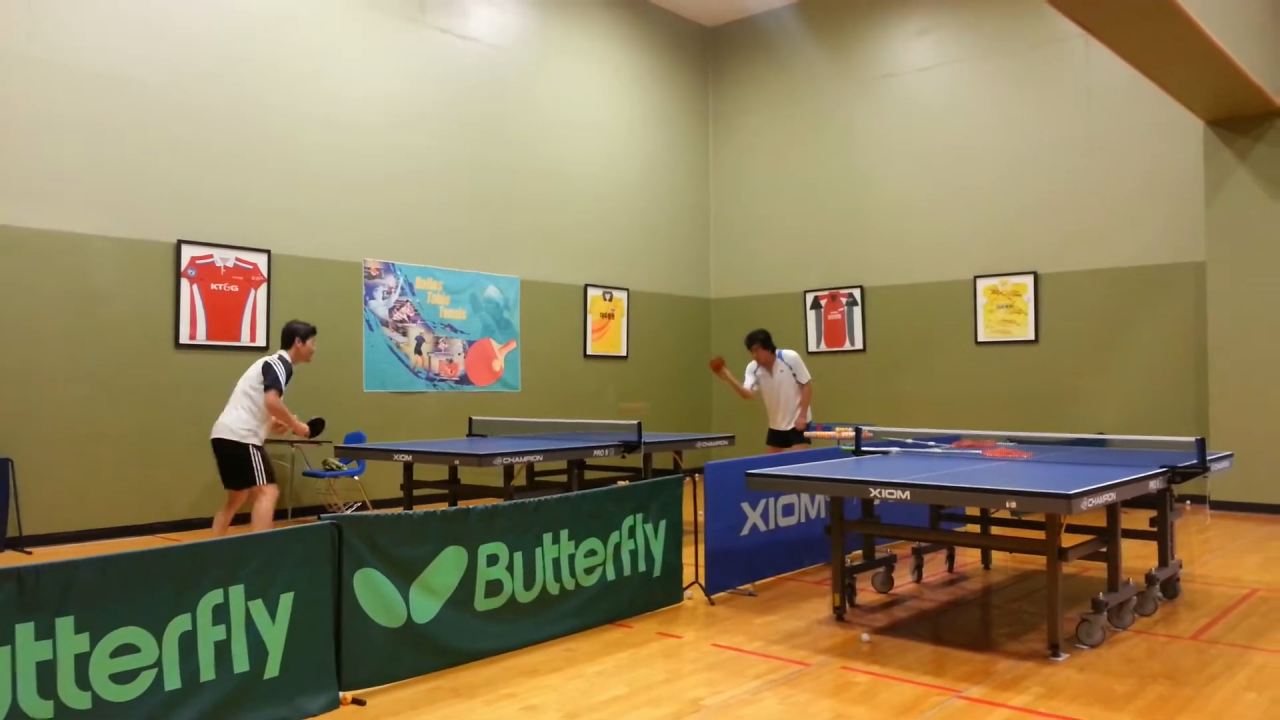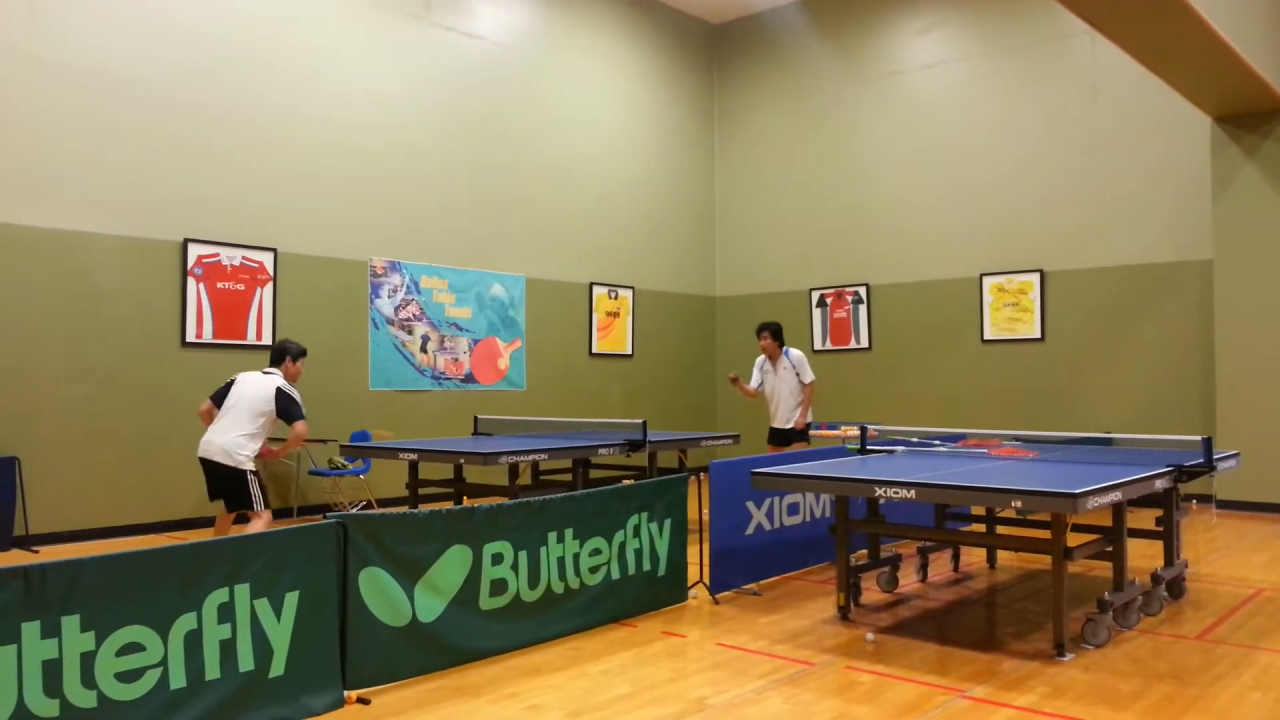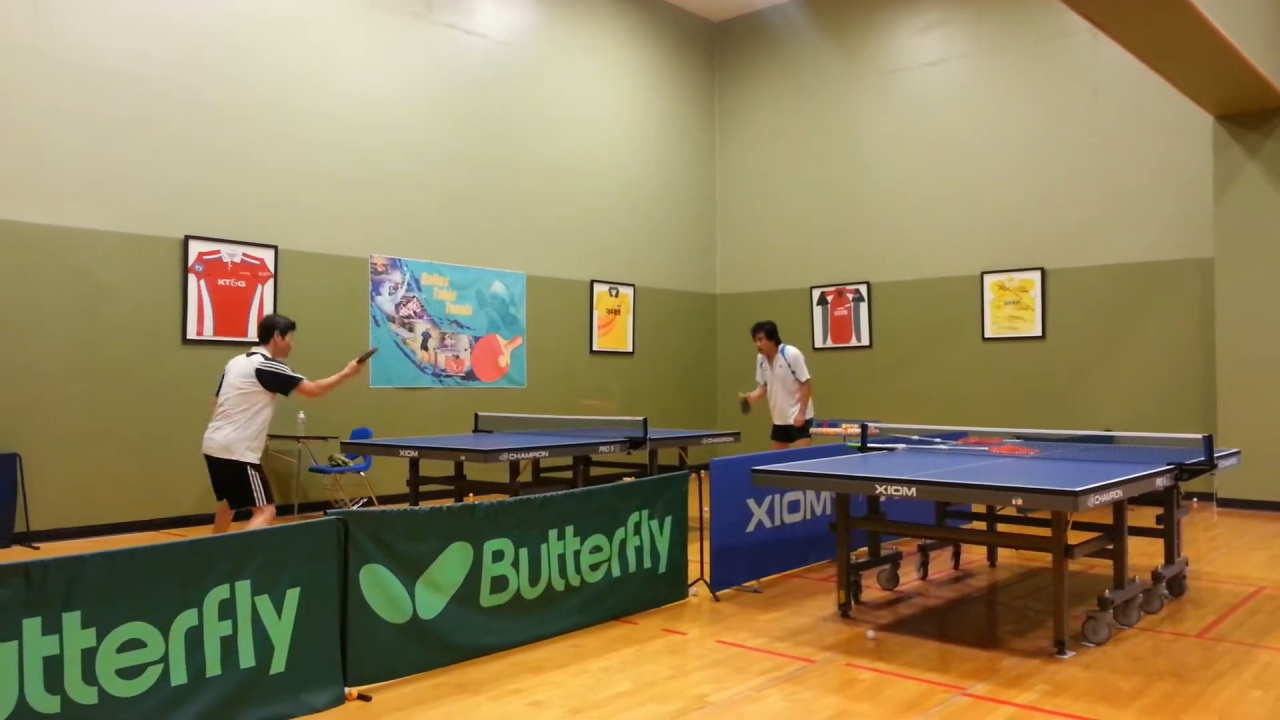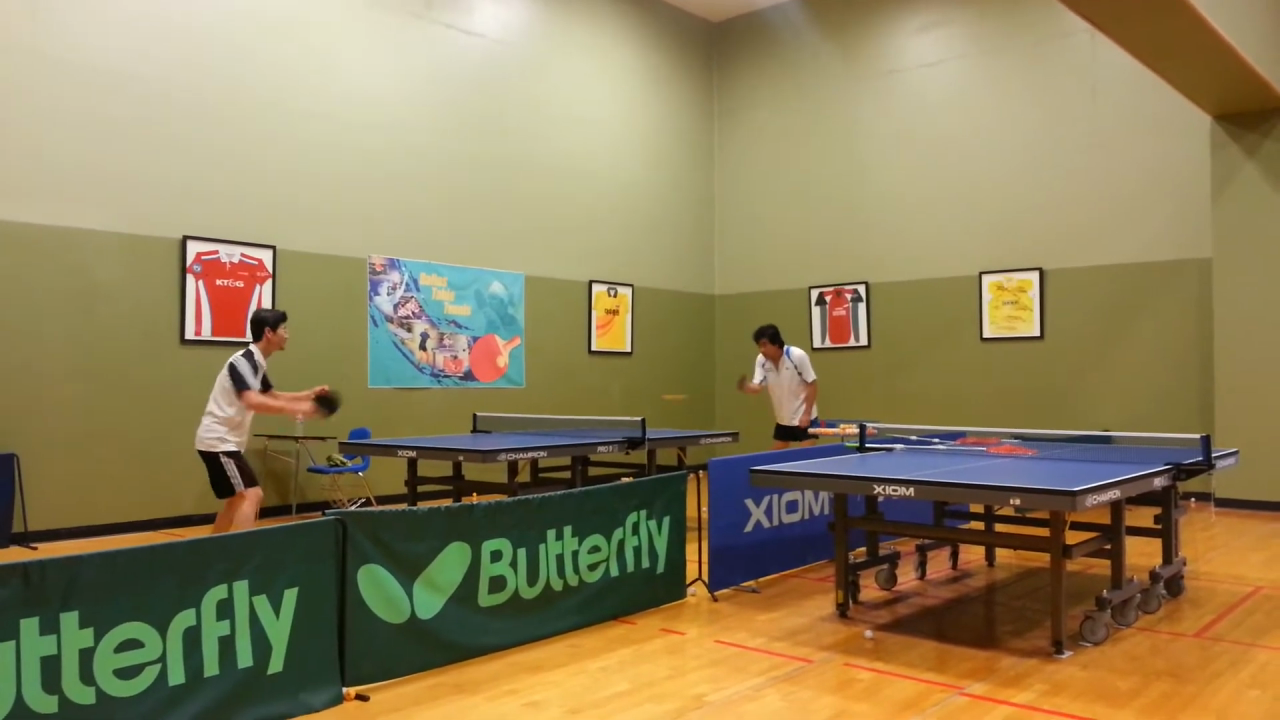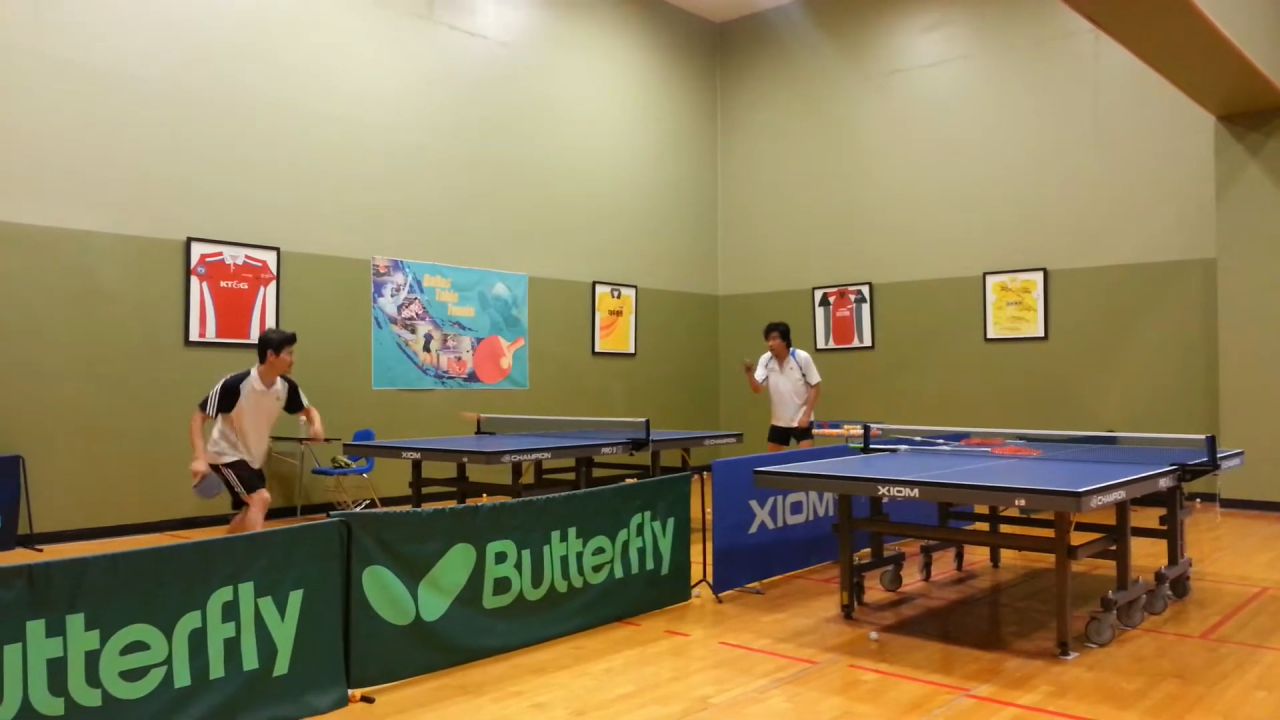
dt=0.3s
person 1, frame 1
left shoulder: (268, 363)
right shoulder: (280, 364)
right elbow: (272, 401)
left wrist: (271, 423)
right wrist: (297, 425)
left hip: (223, 433)
right hip: (239, 437)
left knee: (237, 495)
right knee: (268, 492)
person 1, frame 2
left shoulder: (241, 378)
right shoulder: (285, 390)
left elbow: (205, 410)
right elbow: (300, 432)
right wrist: (281, 451)
left hip: (208, 451)
right hip: (234, 458)
left knee: (233, 504)
right knee: (262, 517)
person 1, frame 3
left shoulder: (236, 363)
right shoulder: (267, 366)
right elbow: (312, 390)
right wrist: (345, 372)
left hip: (215, 446)
right hip: (238, 451)
left knee: (231, 501)
right knee: (265, 511)
person 1, frame 4
left shoulder: (257, 363)
right shoulder: (243, 361)
left elbow: (271, 397)
right elbow: (251, 401)
left wrist: (310, 395)
right wrist: (295, 409)
left hip: (224, 441)
right hip: (217, 441)
left knee: (236, 499)
right knee: (251, 495)
person 1, frame 5
left shoulder: (287, 386)
right shoulder: (235, 384)
left elbow: (309, 411)
right elbow: (198, 418)
left wrist: (316, 426)
right wrist: (200, 458)
left hip: (253, 459)
right hip: (226, 455)
left knee: (250, 512)
right knee: (260, 500)
